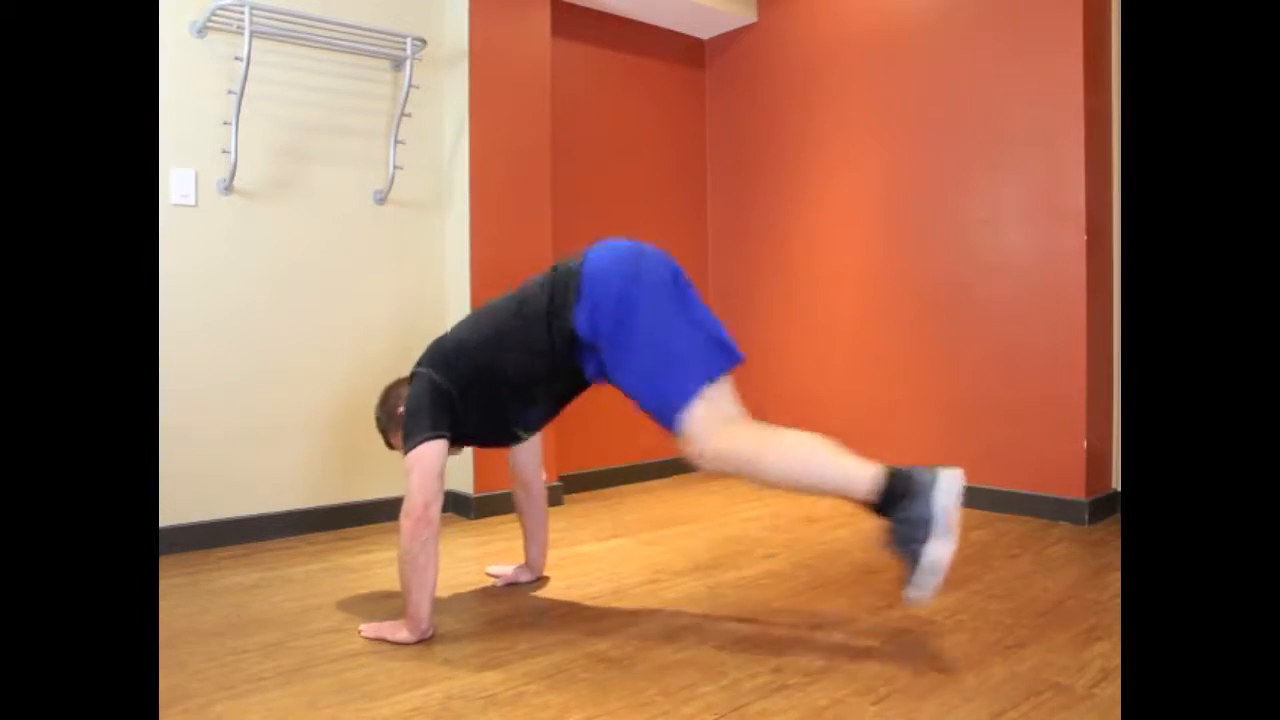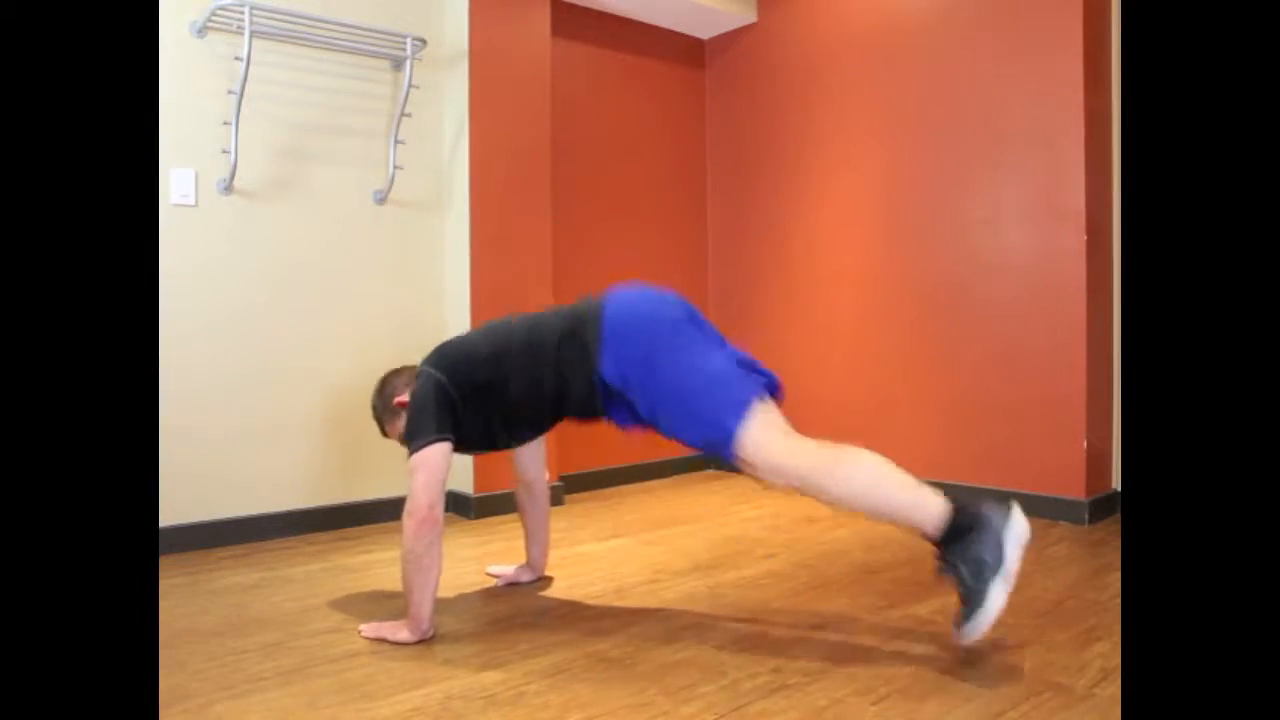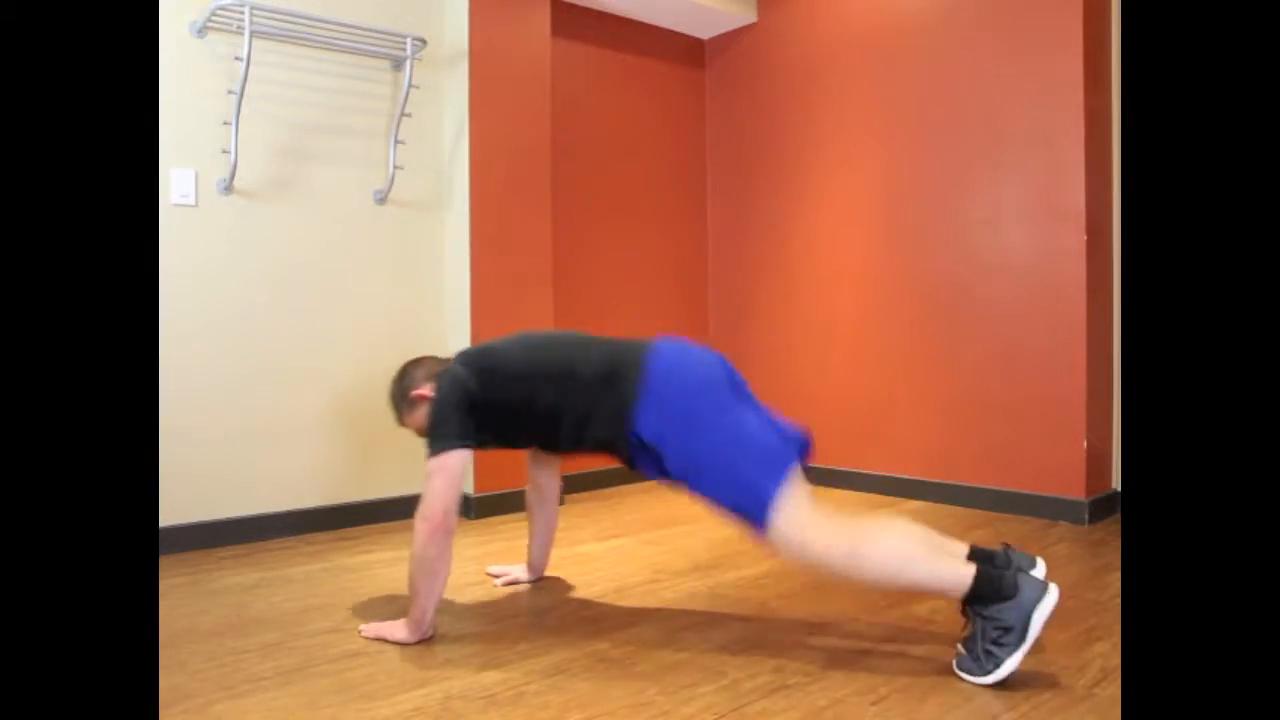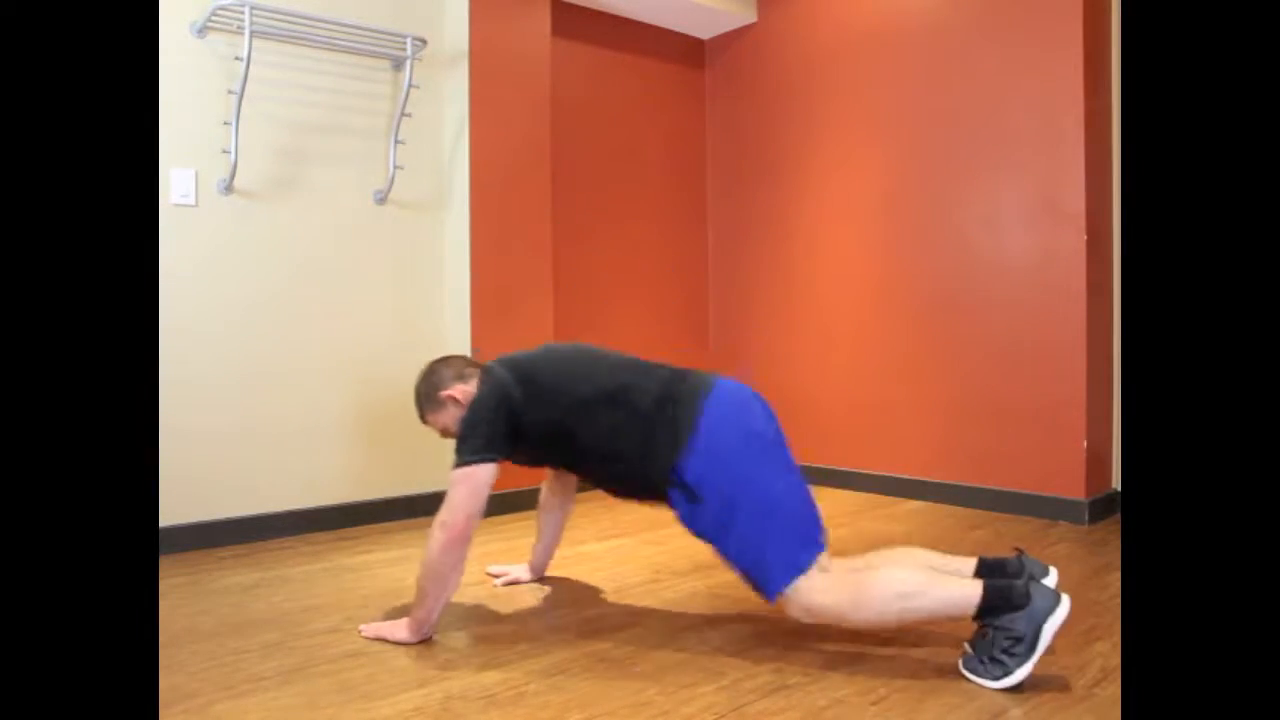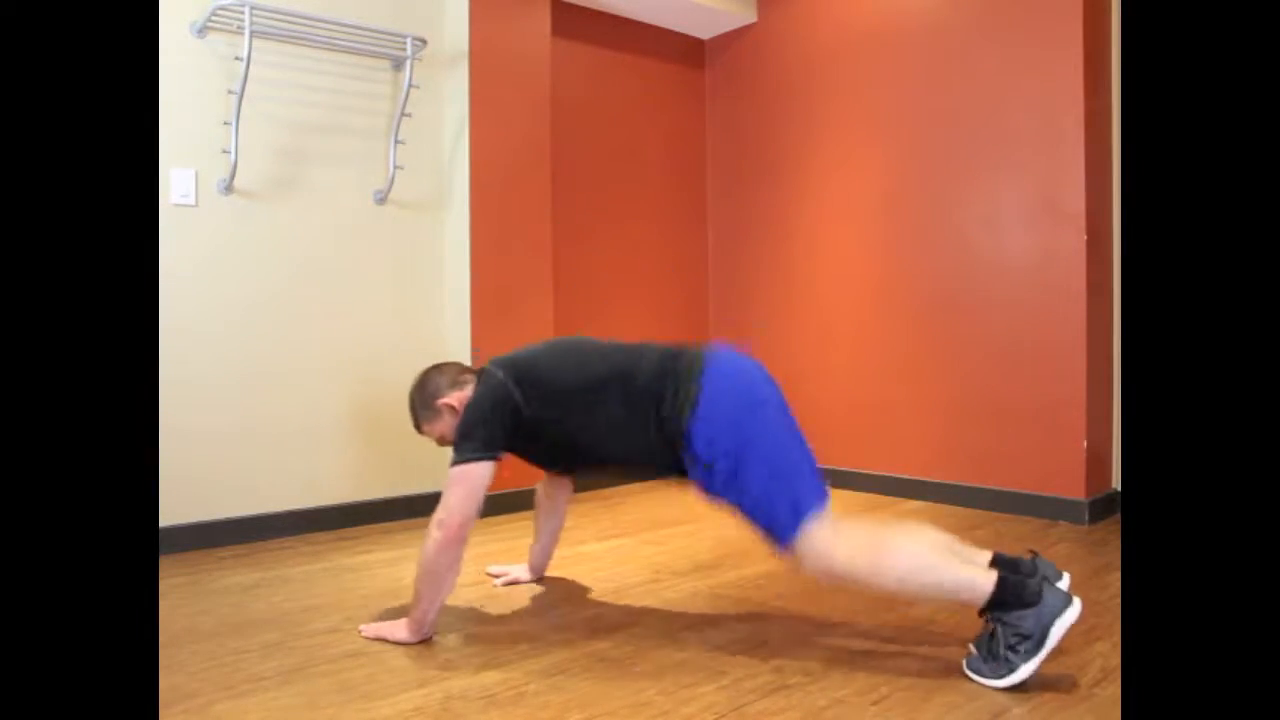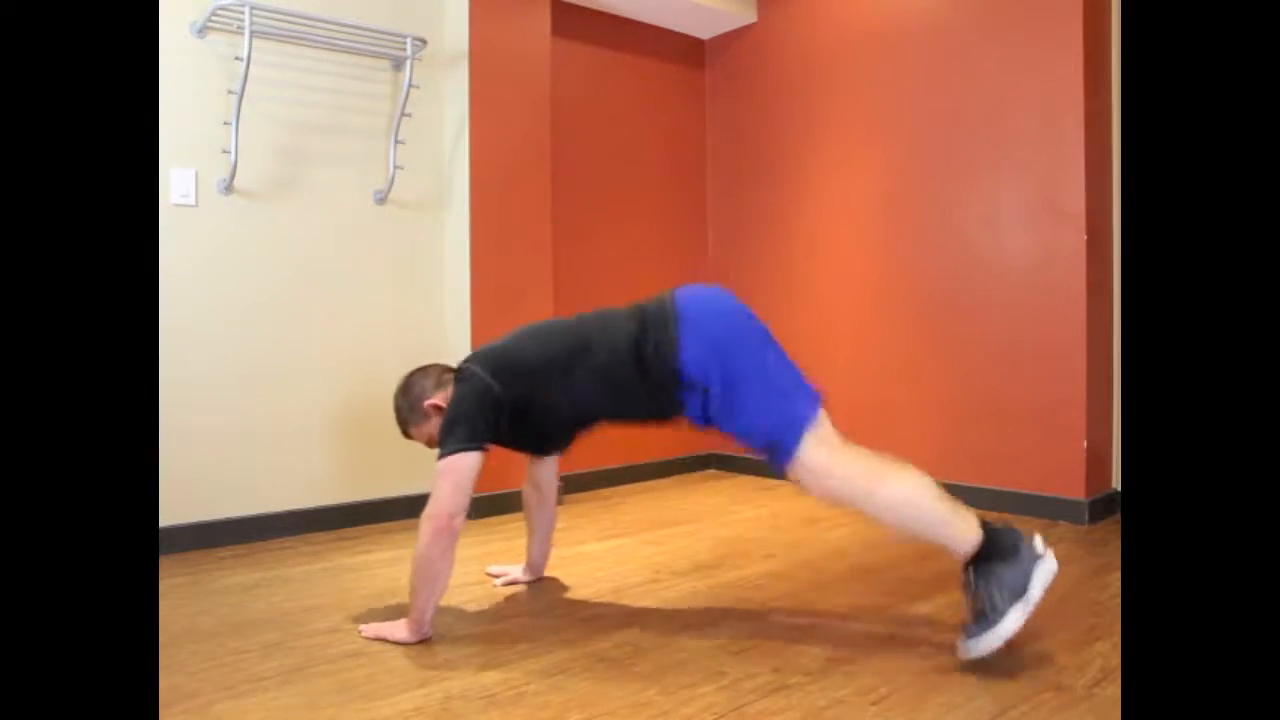
dt=0.1s
person 1, frame 1
left shoulder: (432, 390)
right shoulder: (489, 404)
left elbow: (422, 510)
right elbow: (529, 470)
left wrist: (415, 623)
right wrist: (532, 565)
left hip: (609, 284)
right hip: (628, 276)
left knee: (711, 445)
right knee: (724, 431)
left ankle: (902, 493)
right ankle: (908, 494)
person 1, frame 2
left shoulder: (433, 391)
right shoulder: (476, 391)
left elbow: (423, 512)
right elbow: (532, 475)
left wrist: (416, 622)
right wrist: (533, 564)
left hip: (633, 339)
right hip: (646, 329)
left knee: (775, 454)
right knee: (774, 448)
left ankle: (969, 531)
right ankle: (970, 528)
person 1, frame 3
left shoulder: (458, 390)
right shoulder: (505, 376)
left elbow: (436, 514)
right elbow: (545, 467)
left wrist: (416, 622)
right wrist: (533, 565)
left hip: (671, 403)
right hip: (686, 377)
left knee: (801, 537)
right knee: (803, 528)
left ankle: (999, 590)
right ankle: (991, 565)
person 1, frame 4
left shoulder: (490, 401)
right shoulder: (524, 391)
left elbow: (455, 526)
right elbow: (562, 474)
left wrist: (418, 623)
right wrist: (536, 566)
left hip: (709, 444)
right hip: (722, 417)
left knee: (814, 594)
right knee: (819, 577)
left ankle: (1007, 598)
right ankle: (1004, 572)
person 1, frame 5
left shoulder: (488, 405)
right shoulder: (522, 396)
left elbow: (451, 524)
right elbow: (558, 475)
left wrist: (417, 623)
right wrist: (537, 567)
left hip: (716, 409)
right hip: (716, 388)
left knee: (823, 548)
right knee: (829, 537)
left ankle: (1021, 596)
right ankle: (1009, 570)
person 1, frame 6
left shoulder: (474, 394)
right shoulder: (513, 389)
left elbow: (442, 516)
right elbow: (543, 475)
left wrist: (416, 622)
right wrist: (533, 568)
left hip: (696, 337)
right hip: (695, 330)
left knee: (822, 465)
right knee: (825, 466)
left ankle: (998, 552)
right ankle: (990, 542)
